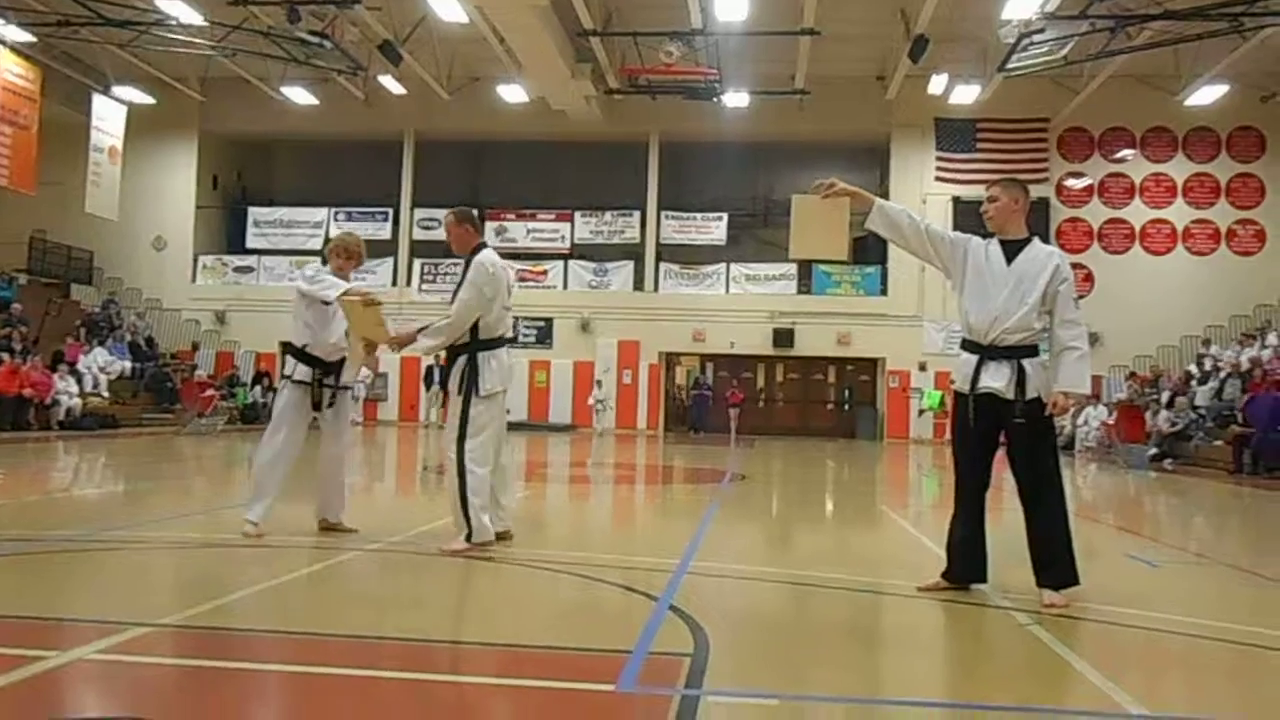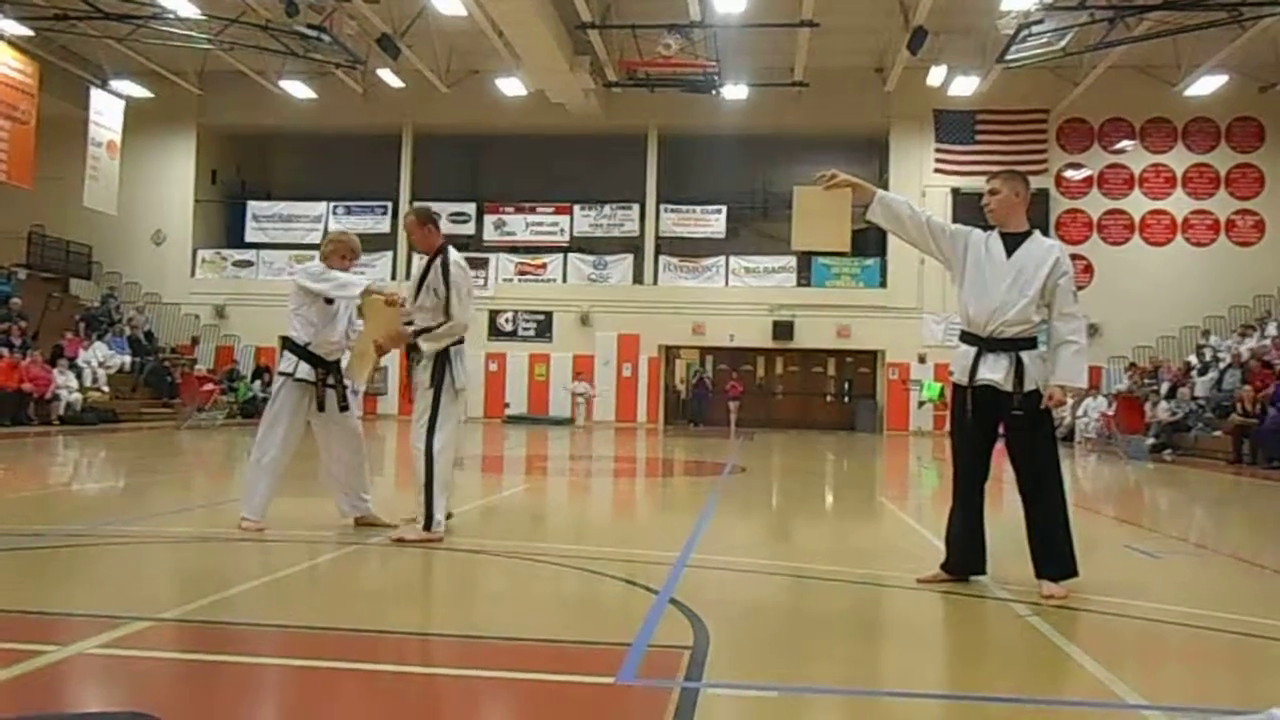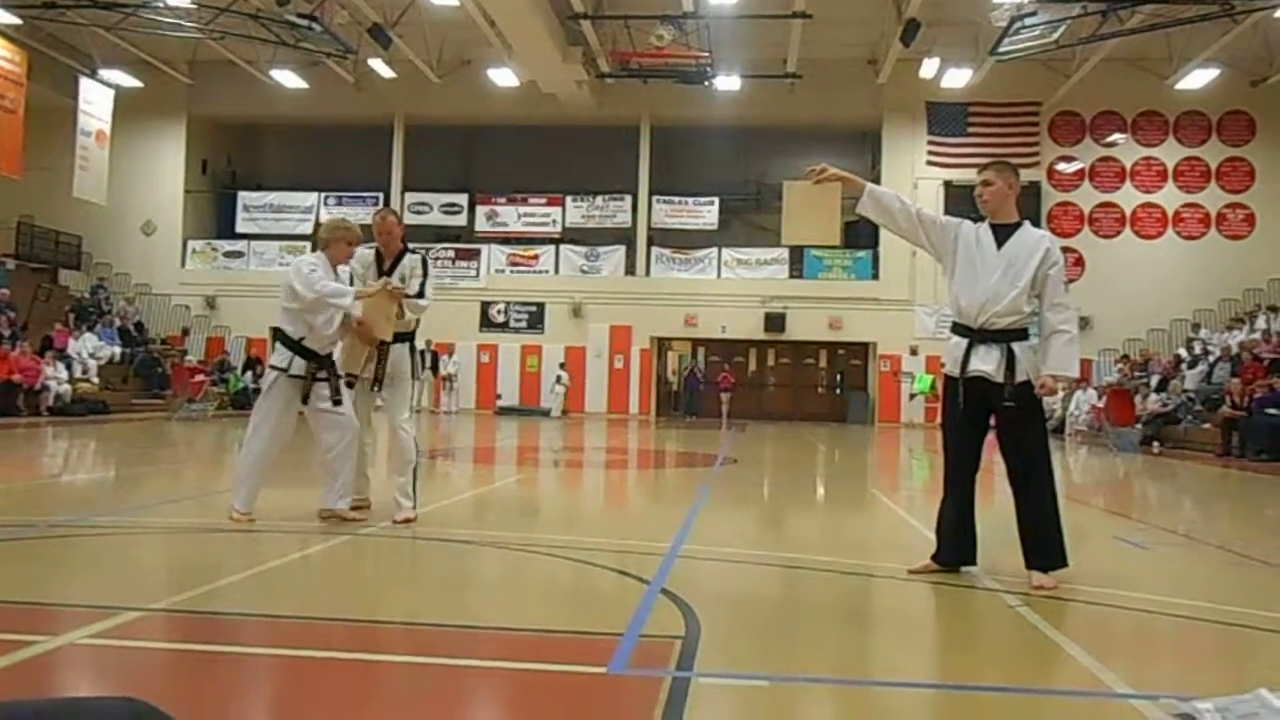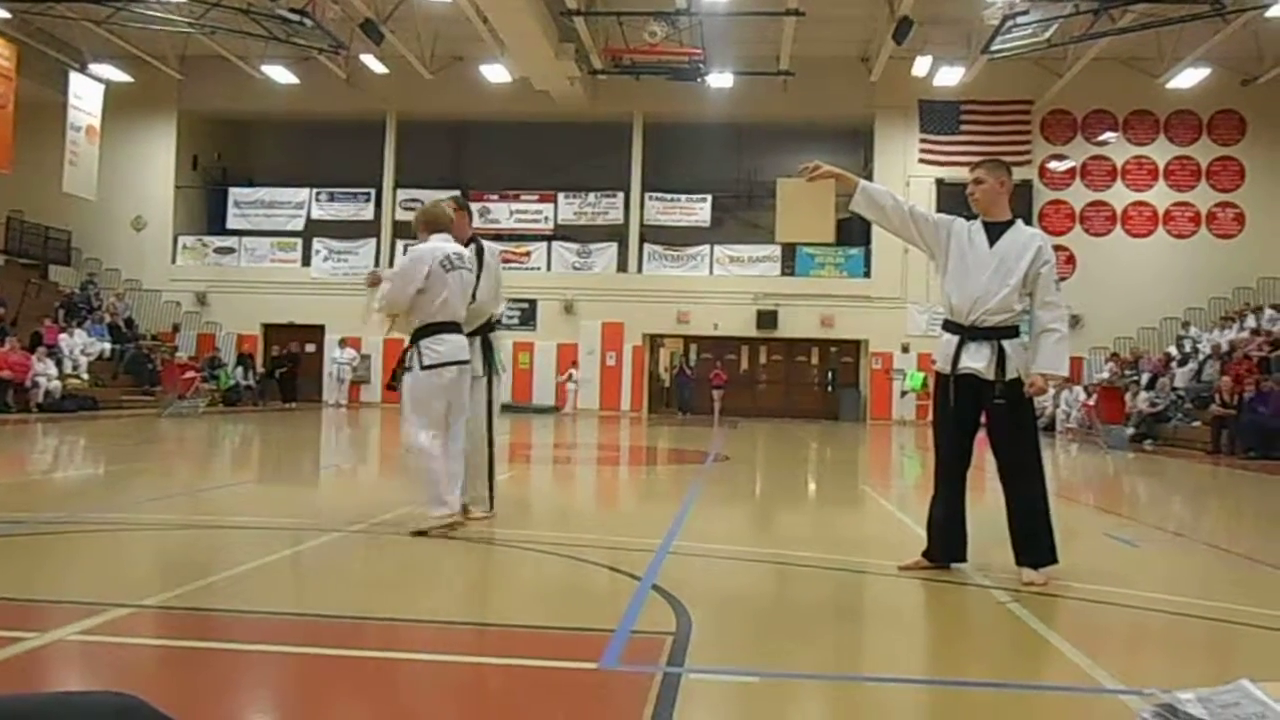
dt=1s
person 1, frame 1
left shoulder: (1051, 261)
right shoulder: (967, 251)
left elbow: (1069, 328)
right elbow: (912, 229)
left wrist: (1064, 387)
right wrist: (855, 194)
left hip: (1025, 379)
right hip: (975, 377)
left knee: (1039, 485)
right knee: (969, 483)
left ankle: (1052, 580)
right ankle: (961, 570)
person 1, frame 2
left shoulder: (1051, 254)
right shoulder: (968, 244)
left elbow: (1067, 322)
right elbow: (912, 220)
left wrist: (1061, 381)
right wrist: (857, 186)
left hip: (1024, 372)
right hip: (974, 369)
left knee: (1038, 477)
right knee: (967, 474)
left ankle: (1052, 571)
right ankle: (960, 562)
person 1, frame 3
left shoulder: (1041, 245)
right shoulder: (958, 235)
left elbow: (1058, 312)
right elbow: (903, 213)
left wrist: (1053, 370)
right wrist: (846, 179)
left hip: (1015, 362)
right hip: (965, 360)
left knee: (1028, 468)
right knee: (958, 465)
left ankle: (1041, 561)
right ankle: (951, 552)
person 1, frame 4
left shoulder: (1033, 243)
right shoulder: (951, 233)
left elbow: (1049, 310)
right elbow: (895, 210)
left wrist: (1043, 369)
right wrist: (839, 176)
left hip: (1005, 360)
right hip: (956, 358)
left knee: (1019, 465)
right knee: (949, 462)
left ankle: (1032, 558)
right ankle: (942, 549)
person 2, frame 1
left shoulder: (480, 265)
right shoulder: (491, 263)
left elbow: (459, 319)
left wrist: (415, 336)
right wrist: (425, 336)
left hip: (478, 366)
right hip: (489, 362)
left knee: (465, 448)
right knee: (489, 449)
left ankle: (477, 531)
right ankle: (498, 523)
person 2, frame 2
left shoulder: (450, 265)
right shoulder: (432, 263)
left elbow: (458, 322)
left wrist: (412, 338)
left hip: (441, 362)
right hip: (432, 360)
left knee: (429, 439)
right knee: (435, 438)
left ankle: (431, 524)
right ankle: (435, 509)
person 2, frame 3
left shoulder: (416, 262)
right shoulder: (361, 259)
left elbow: (420, 303)
left wrist: (399, 303)
left hip: (399, 352)
right hip: (365, 351)
left knee: (401, 425)
right knee: (356, 426)
left ankle: (406, 502)
right ankle: (359, 495)
person 2, frame 4
left shoulder: (484, 252)
left elbow: (481, 305)
left hip: (478, 349)
left knee: (477, 429)
left ankle: (481, 501)
right ankle: (462, 497)
person 3, frame 1
left shoulder: (357, 297)
right shoulder: (313, 275)
right elbow: (324, 285)
left wrist: (368, 346)
right wrist: (356, 292)
left hip: (335, 376)
right hip: (302, 371)
left knee: (336, 448)
right knee: (280, 444)
left ankle: (330, 515)
right ankle: (255, 516)
person 3, frame 2
left shoulder: (349, 294)
right shoulder: (308, 274)
left elbow: (354, 335)
right elbow: (335, 280)
right wrist: (379, 290)
left hip: (329, 374)
right hip: (298, 370)
left knee: (348, 442)
right knee: (275, 441)
left ankle: (360, 510)
right ankle: (251, 512)
person 3, frame 3
left shoulder: (334, 277)
right shoulder: (304, 266)
right elbow: (320, 293)
left wrist: (354, 324)
right wrist: (366, 291)
left hip: (321, 368)
right hip: (291, 363)
left knee: (342, 430)
right knee: (265, 435)
left ankle: (335, 503)
right ankle: (242, 504)
person 3, frame 4
left shoulder: (421, 254)
right shoulder: (466, 256)
left elbow: (392, 301)
left wrist: (384, 286)
left hip: (431, 348)
right hip: (459, 346)
left knee: (421, 432)
right knee: (451, 433)
left ankle: (444, 508)
right ankle: (449, 506)
